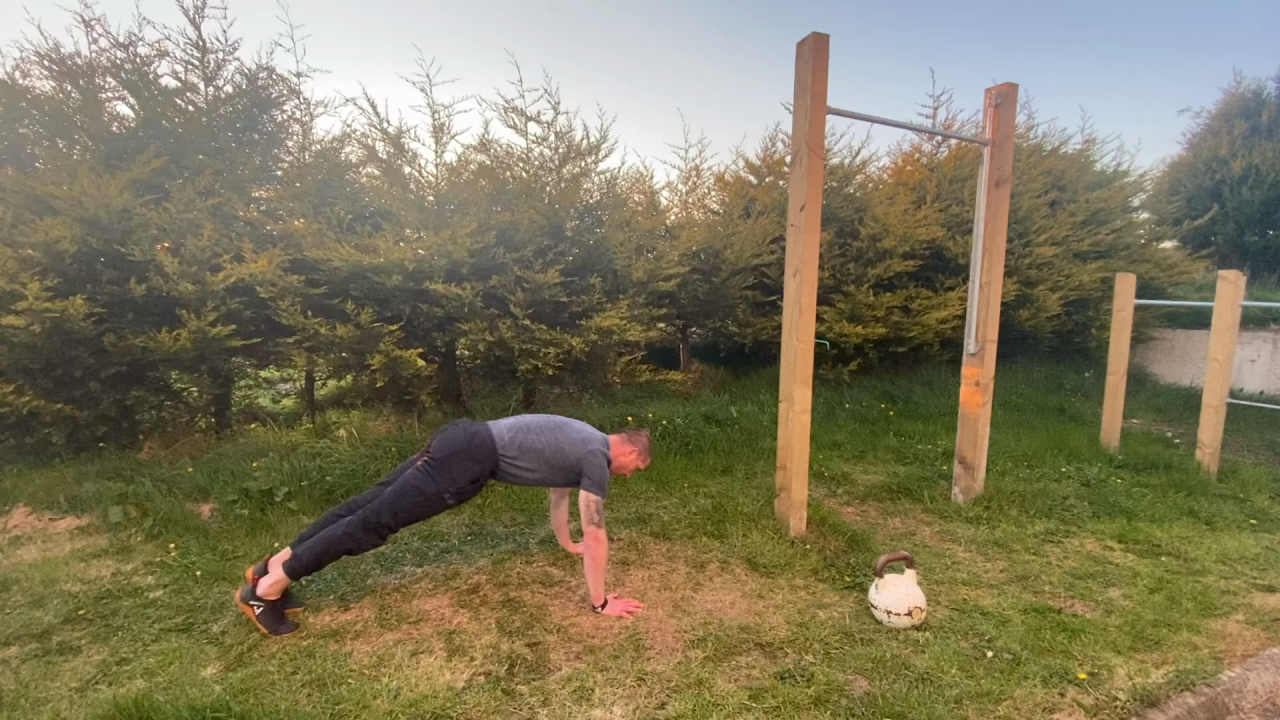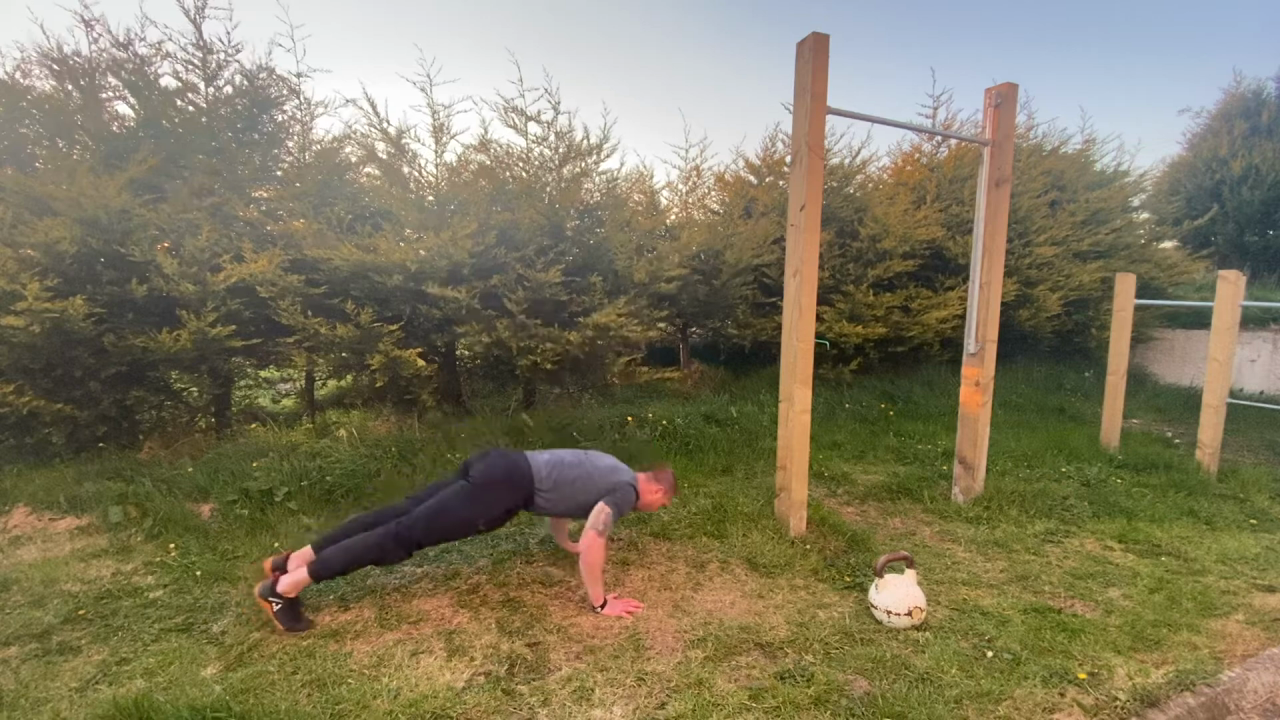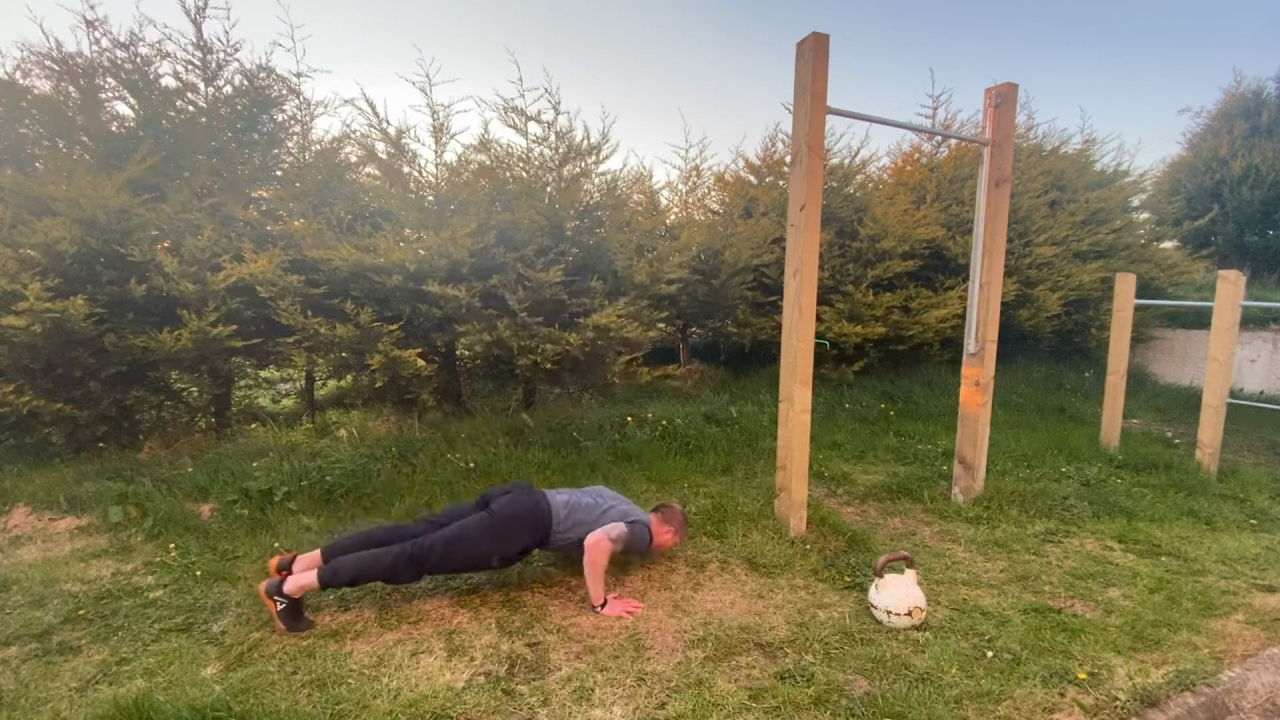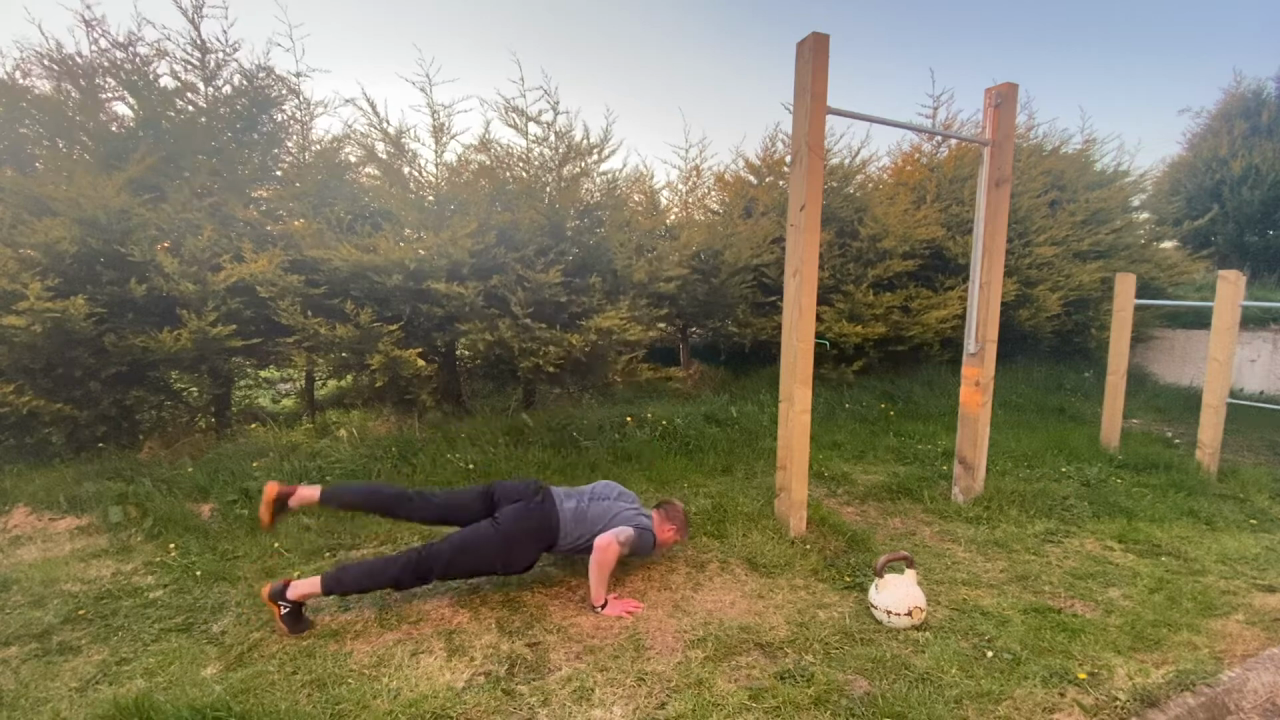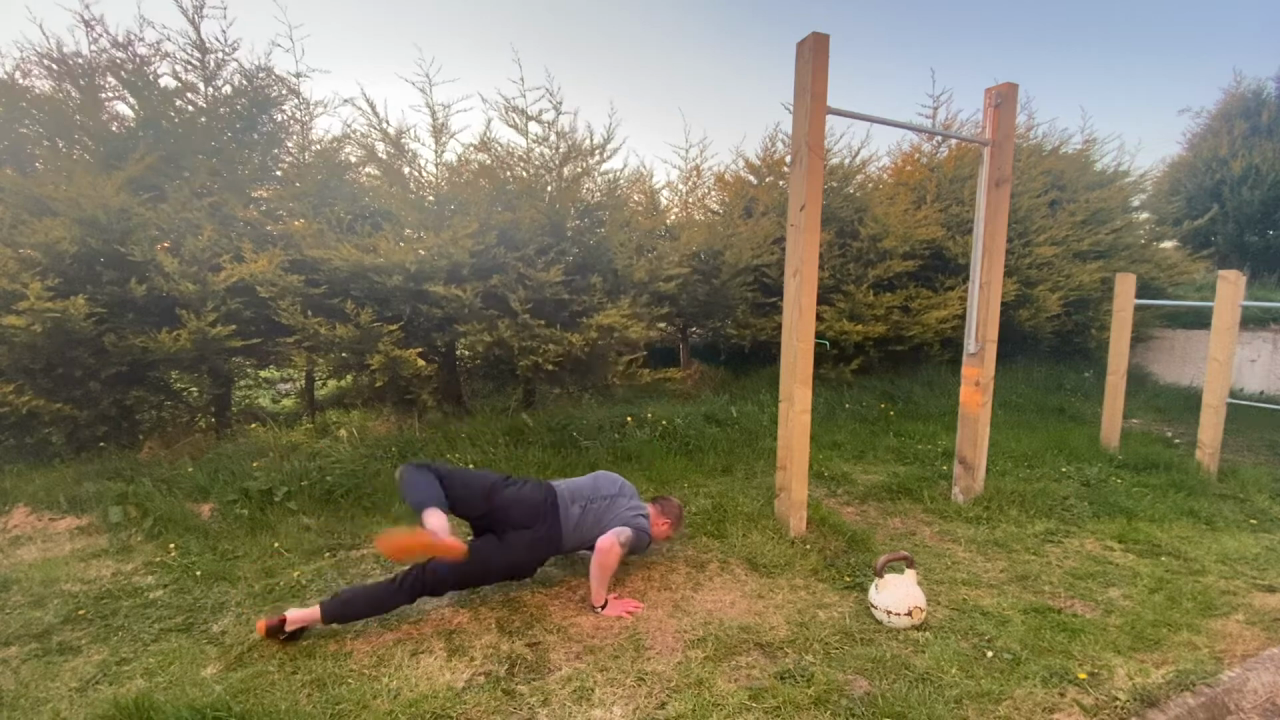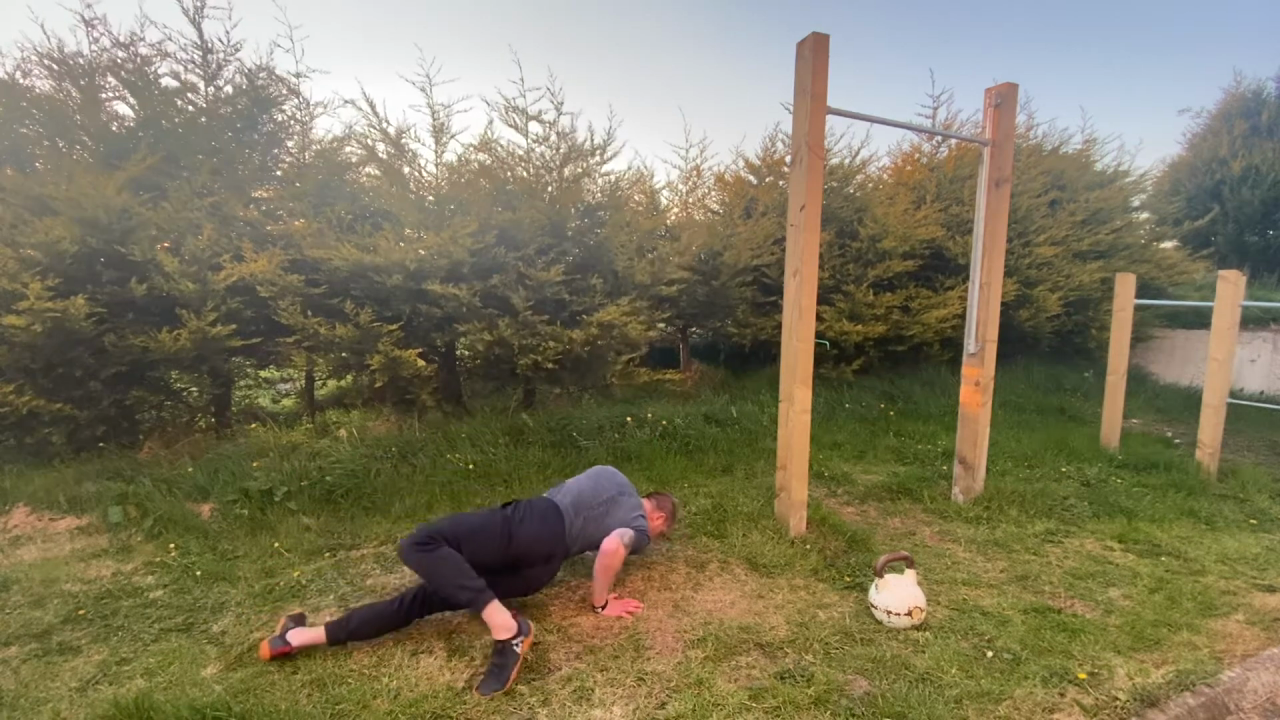
dt=0.3s
person 1, frame 1
left shoulder: (586, 441)
right shoulder: (598, 460)
left elbow: (557, 484)
right elbow: (595, 533)
left wrist: (566, 541)
right wrist: (600, 602)
left hip: (467, 437)
right hip: (470, 459)
left knee: (372, 501)
right knee: (376, 520)
left ankle: (273, 564)
right ankle: (265, 589)
person 1, frame 2
left shoulder: (609, 471)
right shoulder: (625, 490)
right elbow: (594, 542)
left wrist: (565, 543)
right wrist: (599, 602)
left hip: (501, 463)
right hip: (505, 486)
left knee: (400, 514)
right knee: (406, 534)
left ankle: (291, 561)
right ankle: (286, 587)
person 1, frame 3
left shoulder: (619, 502)
right shoulder: (640, 532)
right elbow: (597, 543)
left wrist: (570, 539)
right wrist: (600, 602)
left hip: (520, 496)
right hip: (522, 525)
left knee: (413, 532)
right knee: (417, 556)
left ankle: (298, 562)
right ankle: (290, 587)
person 1, frame 4
left shoulder: (623, 494)
right shoulder: (644, 534)
right elbow: (605, 545)
right wrist: (600, 603)
left hip: (529, 494)
right hip: (526, 533)
left knee: (413, 503)
right knee: (422, 564)
left ankle: (298, 494)
right ankle: (293, 591)
person 1, frame 5
left shoulder: (616, 481)
right shoulder: (640, 530)
right elbow: (607, 546)
right wrist: (600, 604)
left hip: (530, 498)
right hip: (532, 545)
right knee: (421, 580)
person 1, frame 6
left shoulder: (609, 472)
right shoulder: (640, 531)
right elbow: (610, 548)
right wrist: (601, 603)
left hip: (536, 518)
right hip: (540, 565)
